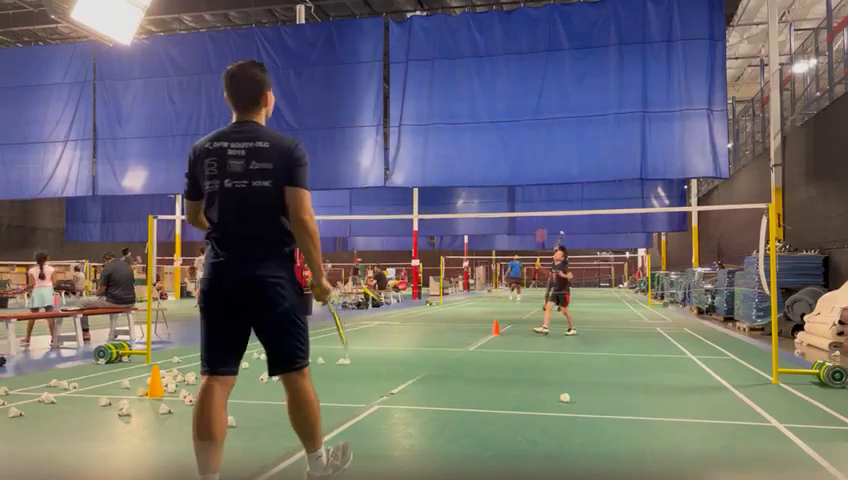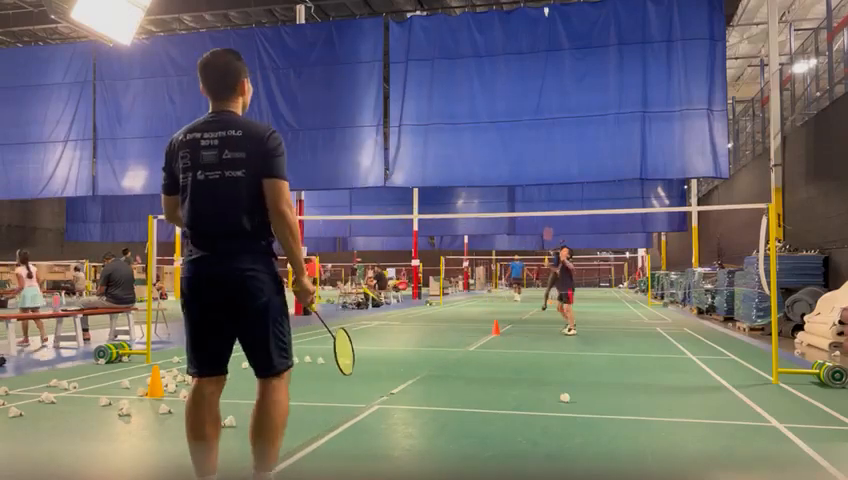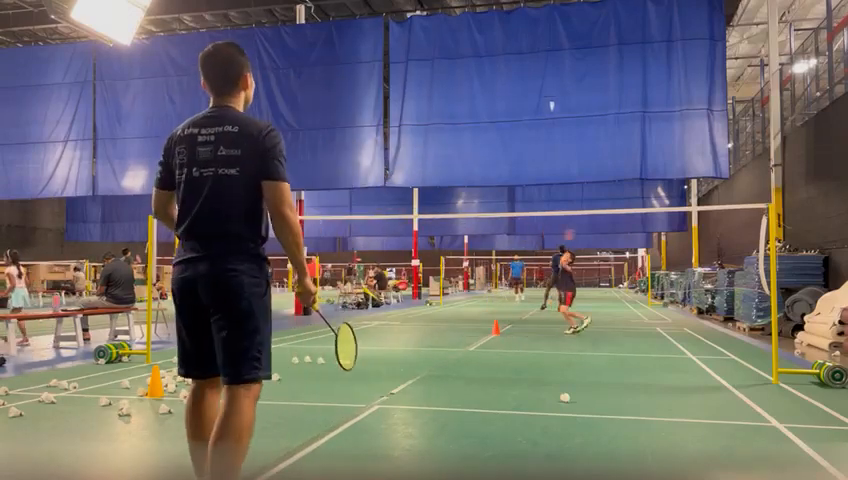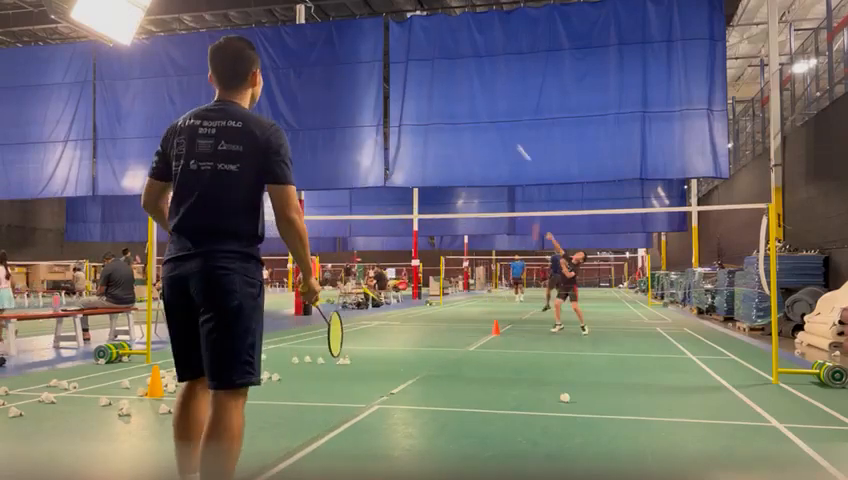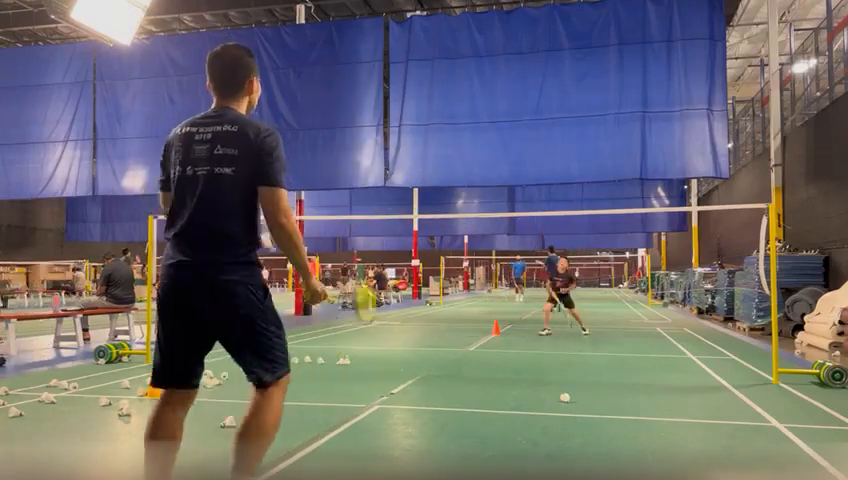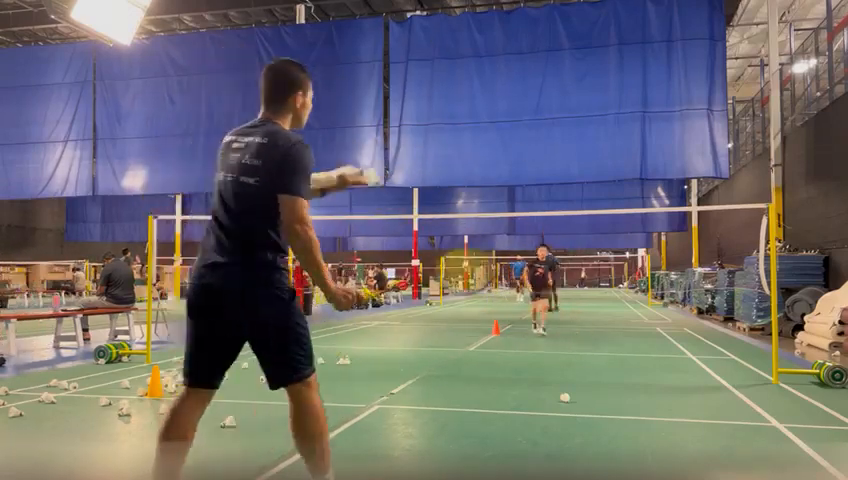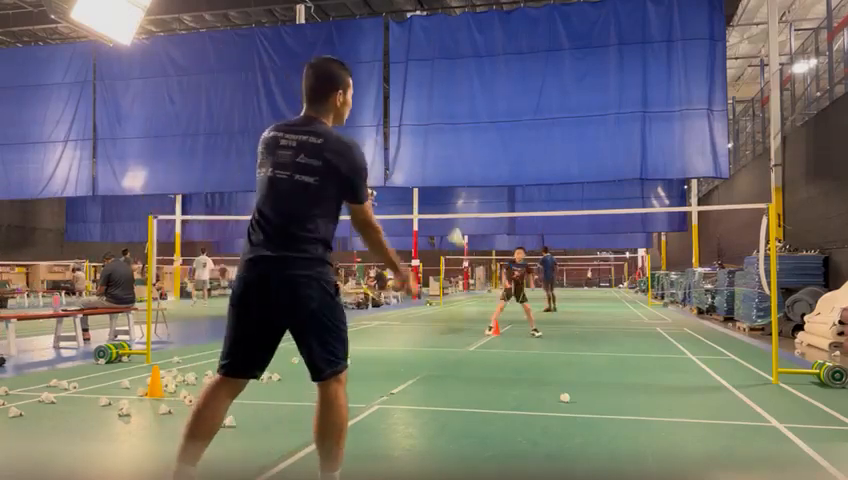
dt=0.3s
person 1, frame 1
left shoulder: (201, 150)
right shoulder: (287, 149)
left elbow: (193, 216)
right elbow: (301, 218)
right wrist: (319, 275)
left hip: (219, 276)
right hip: (272, 275)
left knee: (216, 379)
right knee: (295, 374)
person 1, frame 2
left shoulder: (179, 142)
right shoulder: (262, 137)
left elbow: (171, 212)
right elbow: (281, 210)
right wrist: (300, 273)
left hip: (198, 272)
right hip: (250, 271)
left knee: (206, 381)
right knee: (273, 377)
person 1, frame 3
left shoulder: (179, 137)
right shoulder: (261, 135)
left elbow: (161, 209)
right elbow: (282, 212)
right wrist: (303, 275)
left hip: (189, 271)
right hip: (239, 272)
left knee: (205, 383)
right knee: (243, 387)
person 1, frame 4
left shoulder: (179, 128)
right shoulder: (265, 133)
left elbow: (151, 201)
right elbow: (288, 214)
right wrist: (308, 274)
left hip: (179, 269)
right hip: (232, 271)
left knee: (196, 383)
right knee: (229, 394)
person 1, frame 5
left shoulder: (177, 136)
right shoulder: (260, 137)
right elbow: (279, 218)
right wrist: (308, 277)
left hip: (176, 276)
right hip: (233, 278)
left knee: (175, 394)
right knee: (273, 383)
person 1, frame 6
left shoulder: (232, 140)
right shoulder: (291, 147)
right elbow: (296, 226)
left wrist: (337, 180)
right wrist: (329, 286)
left hip: (208, 279)
right hip: (256, 282)
left knee: (196, 390)
right knee: (302, 385)
person 1, frame 7
left shoulder: (269, 138)
right shoulder: (344, 150)
right elbow: (365, 224)
right wrist: (399, 270)
left hip: (254, 273)
right hip: (306, 277)
left knee: (228, 379)
right knee: (332, 381)
